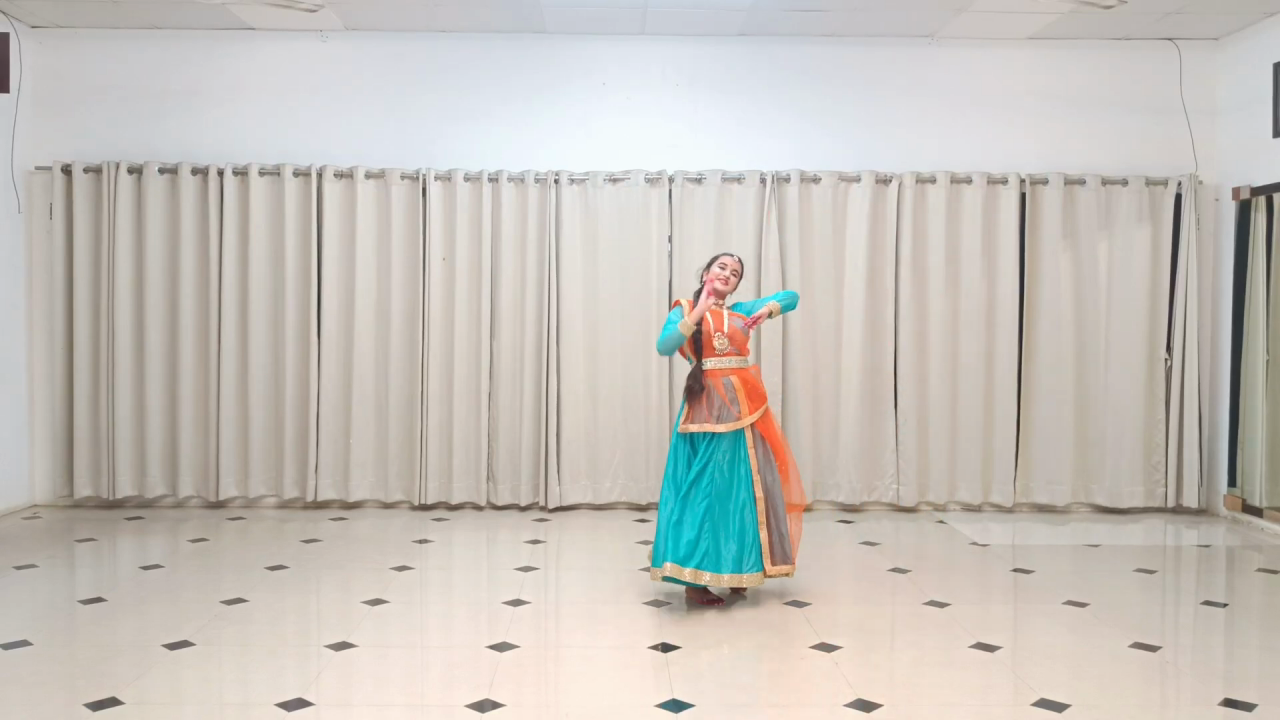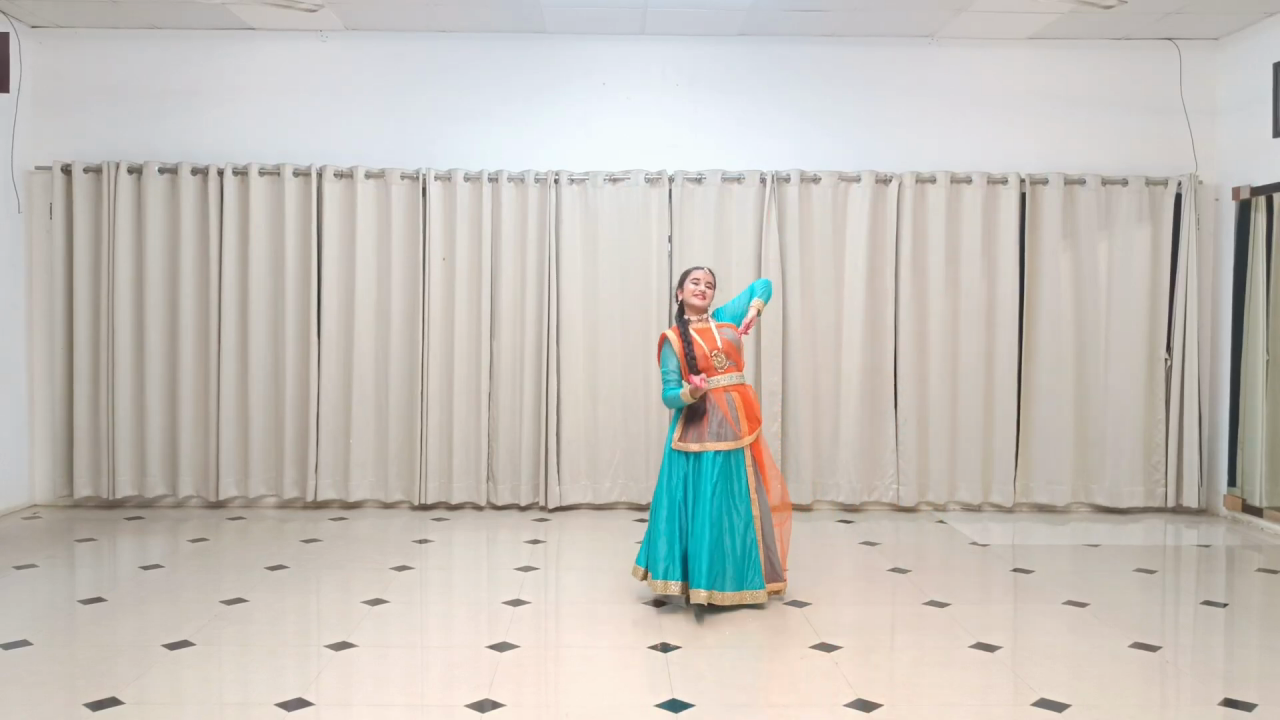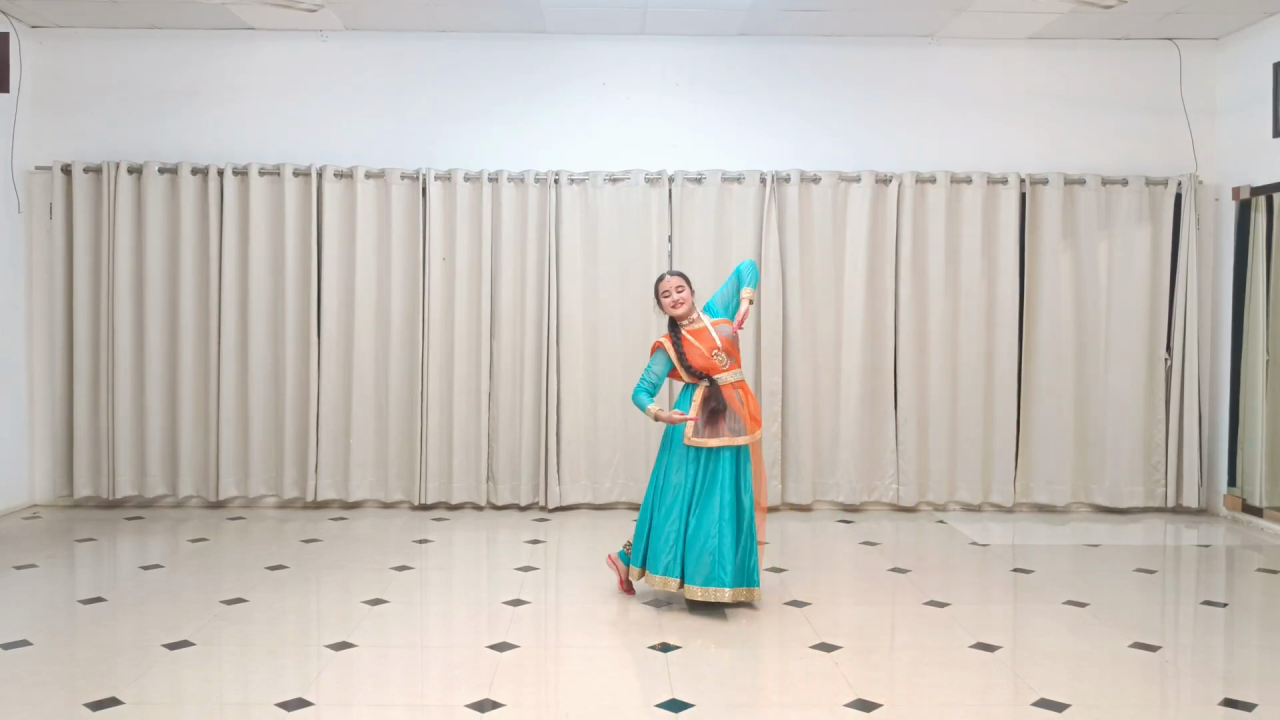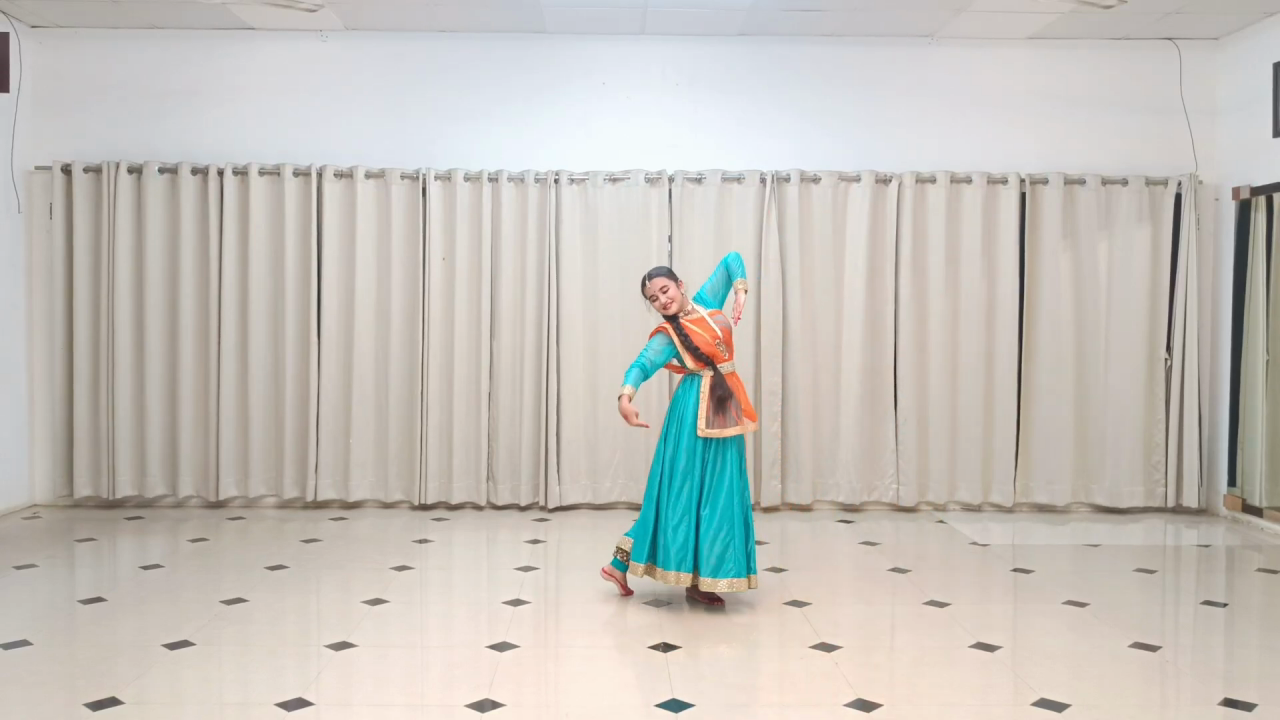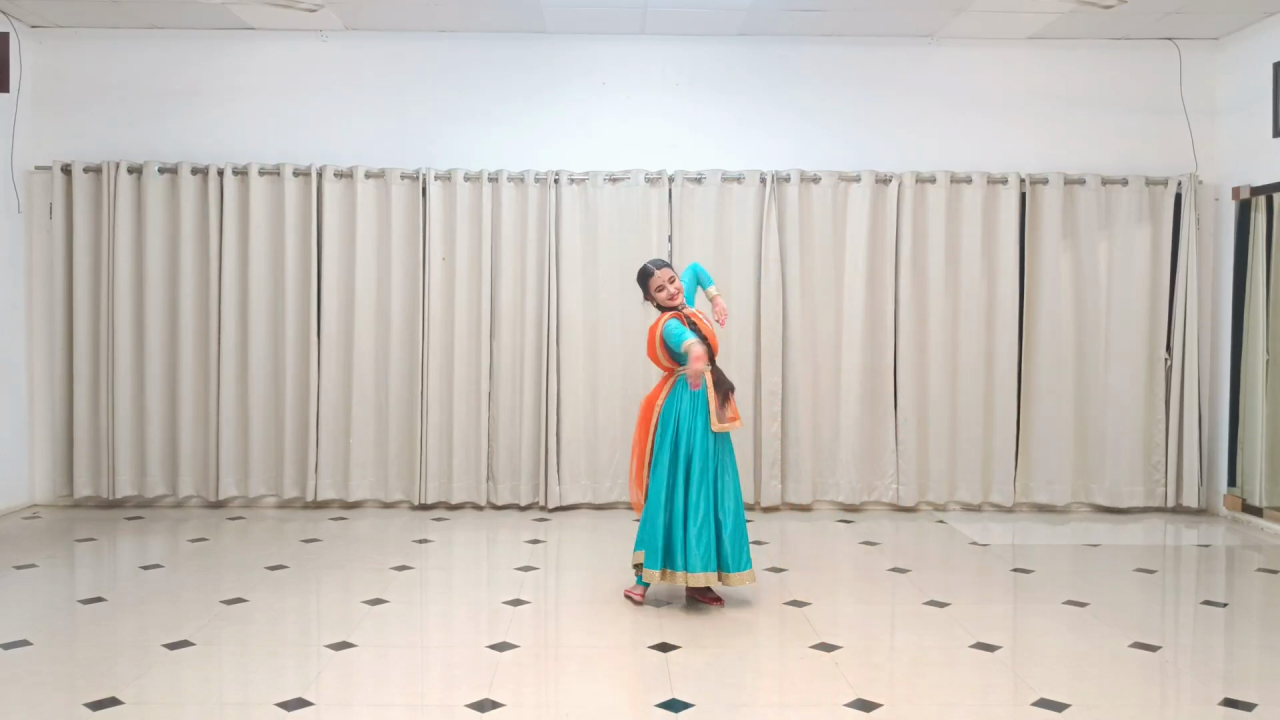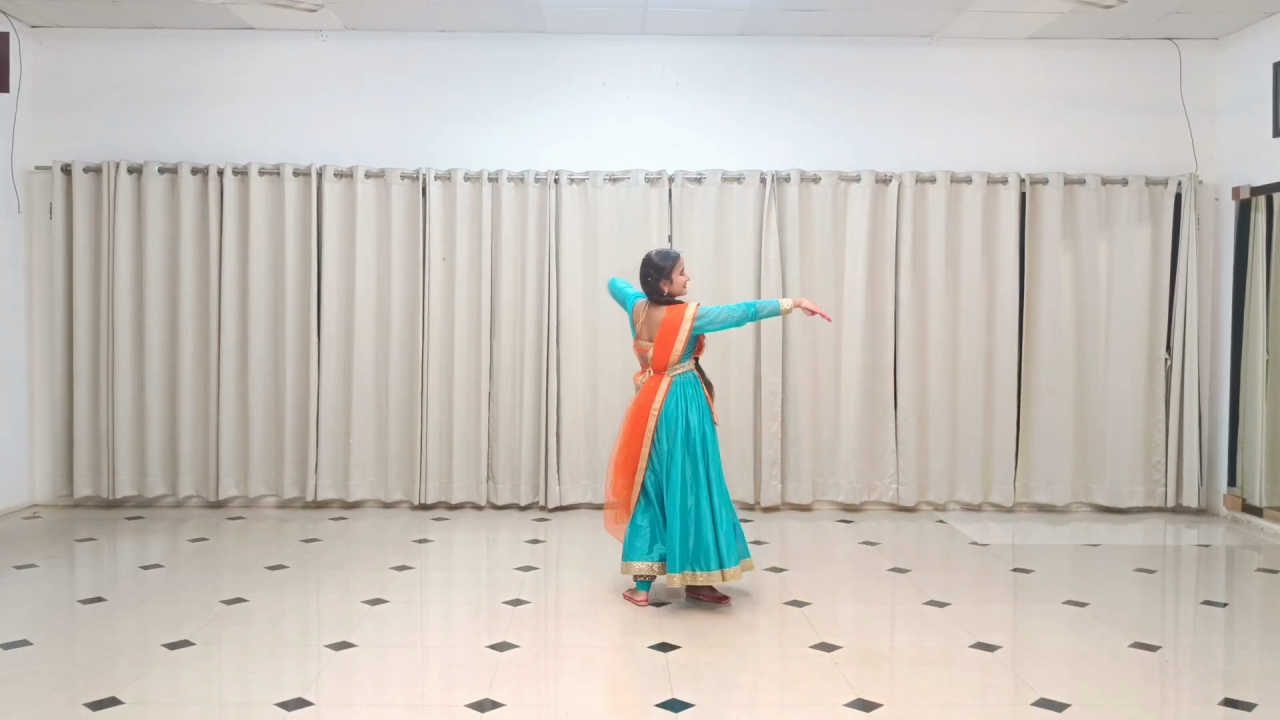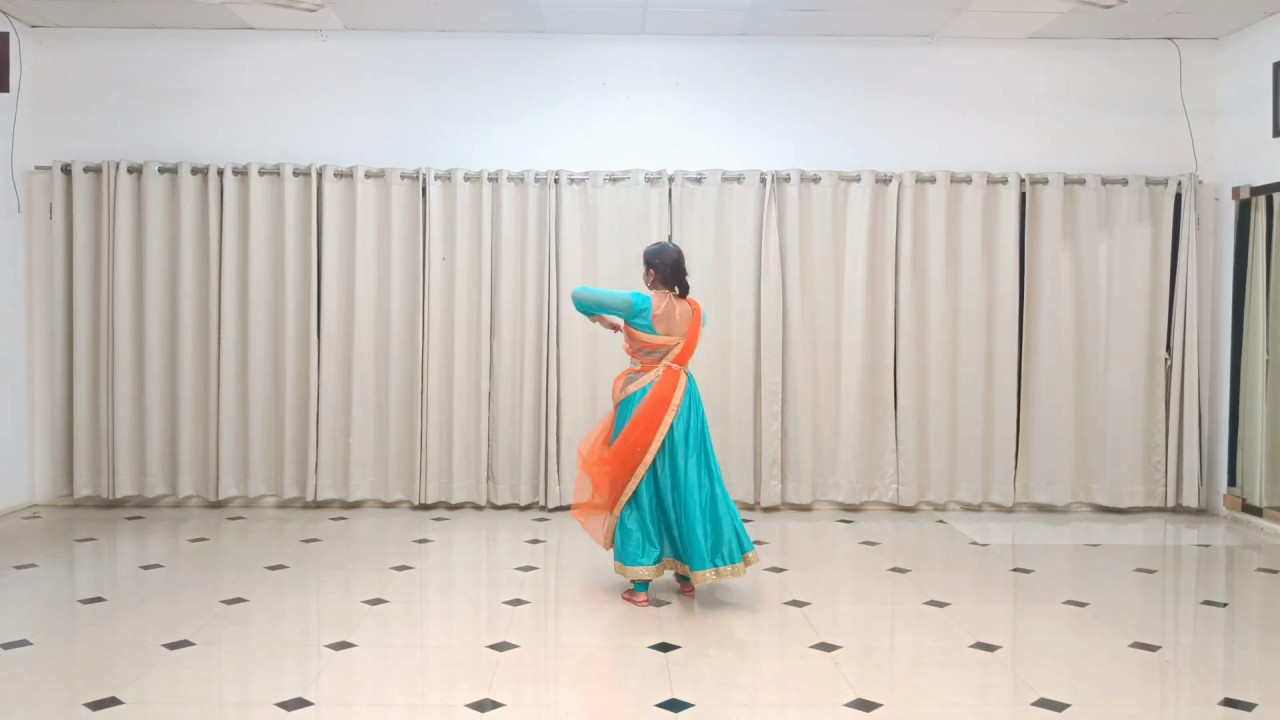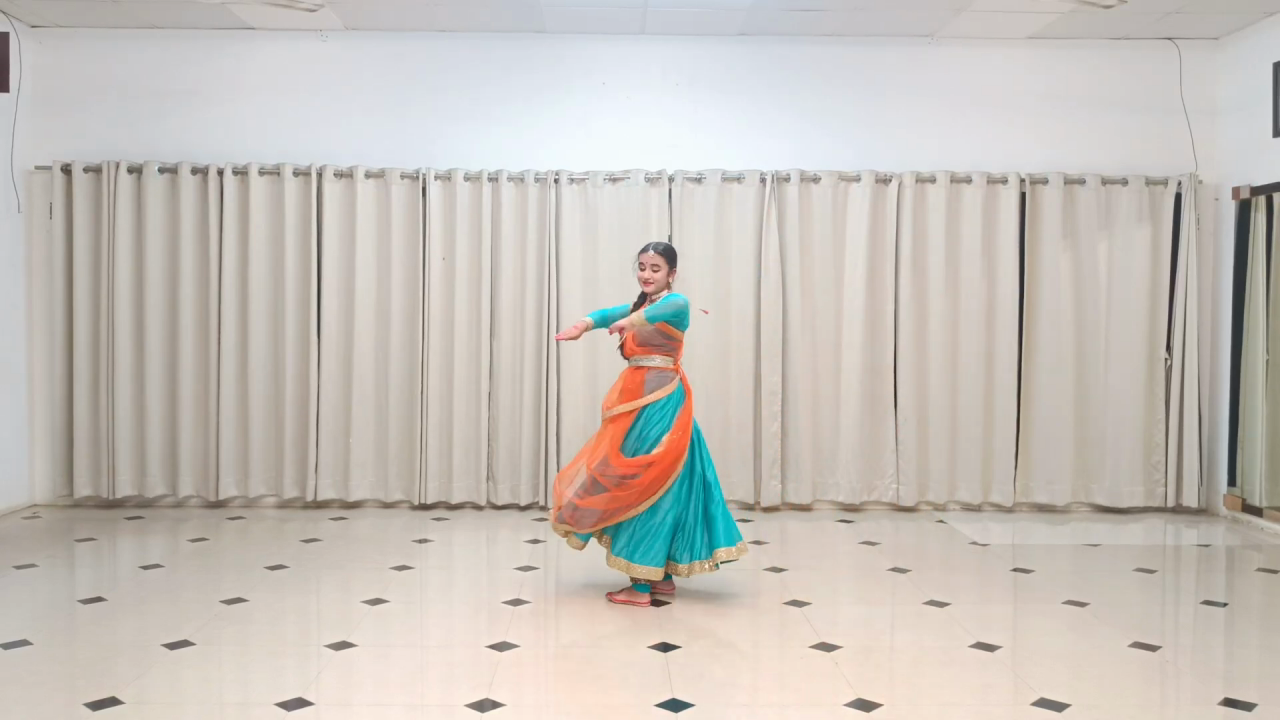
dt=0.2s
person 1, frame 1
left shoulder: (741, 312)
right shoulder: (684, 311)
left elbow: (790, 297)
right elbow: (664, 346)
left wrist: (766, 310)
right wrist: (695, 314)
left hip: (744, 405)
right hip: (704, 408)
left knee: (744, 487)
right knee: (703, 488)
left ankle: (735, 568)
right ankle: (694, 580)
person 1, frame 2
left shoulder: (725, 318)
right shoulder: (673, 340)
left elbow: (763, 284)
right elbow: (671, 394)
left wrist: (752, 313)
right wrist: (692, 391)
left hip: (738, 420)
right hip: (698, 425)
left knee: (734, 502)
right knee: (689, 502)
left ankle: (722, 579)
person 1, frame 3
left shoulder: (717, 310)
right shoulder: (668, 345)
left elbow: (747, 267)
right elbow: (643, 389)
left wrist: (745, 303)
right wrist: (655, 413)
left hip: (733, 414)
right hip: (697, 419)
left knee: (724, 500)
right knee: (683, 497)
left ankle: (708, 579)
person 1, frame 4
left shoulder: (706, 301)
right shoulder: (665, 334)
left elbow: (732, 258)
right elbow: (640, 366)
left wrist: (739, 295)
right wrist: (625, 396)
left hip: (722, 406)
right hip: (695, 409)
left knee: (717, 494)
right knee: (682, 489)
left ankle: (697, 577)
right ankle: (621, 565)
person 1, frame 5
left shoulder: (682, 303)
right shoulder: (670, 323)
left elbow: (695, 269)
right elbow: (684, 338)
left wrist: (715, 296)
right wrist: (692, 348)
left hip: (689, 406)
right hip: (688, 407)
left knee: (701, 486)
right knee: (681, 486)
left ankle: (692, 578)
person 1, frame 6
left shoulder: (640, 308)
right shoulder: (687, 315)
left elbow: (615, 283)
right elbow: (749, 309)
right wrist: (795, 303)
left hip: (651, 401)
right hip: (680, 406)
left knee: (652, 488)
right knee: (698, 488)
left ankle: (641, 584)
right ankle: (698, 579)
person 1, frame 7
left shoulder: (642, 304)
right shoulder: (694, 310)
left elbow: (582, 296)
left wrist: (607, 318)
left hip: (647, 401)
right hip: (683, 399)
left knee: (642, 485)
right knee: (683, 482)
left ankle: (641, 583)
right ankle: (689, 570)
person 1, frame 8
left shoulder: (671, 302)
right shoulder: (642, 305)
left elbow: (666, 307)
right elbow: (603, 315)
left wrist: (628, 321)
right wrist: (583, 324)
left hip: (659, 402)
right hip: (646, 403)
left knee: (640, 484)
right knee: (660, 485)
left ankle: (642, 584)
right ankle: (663, 572)
